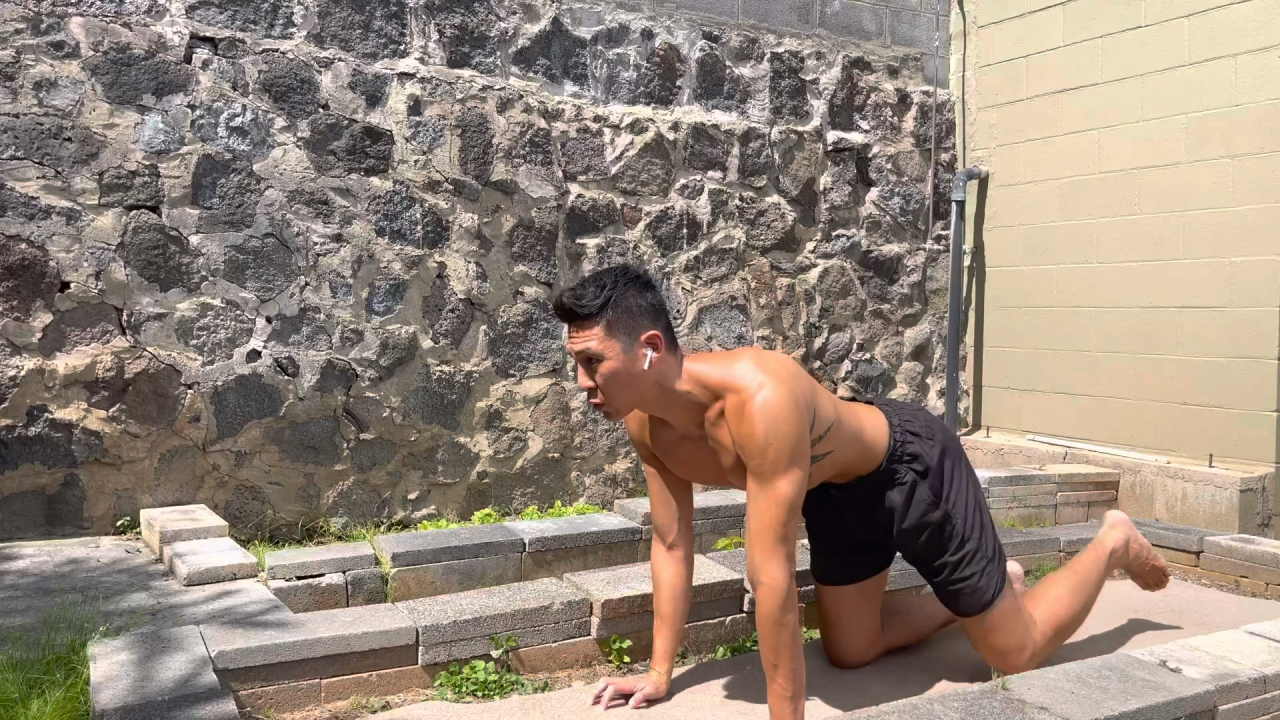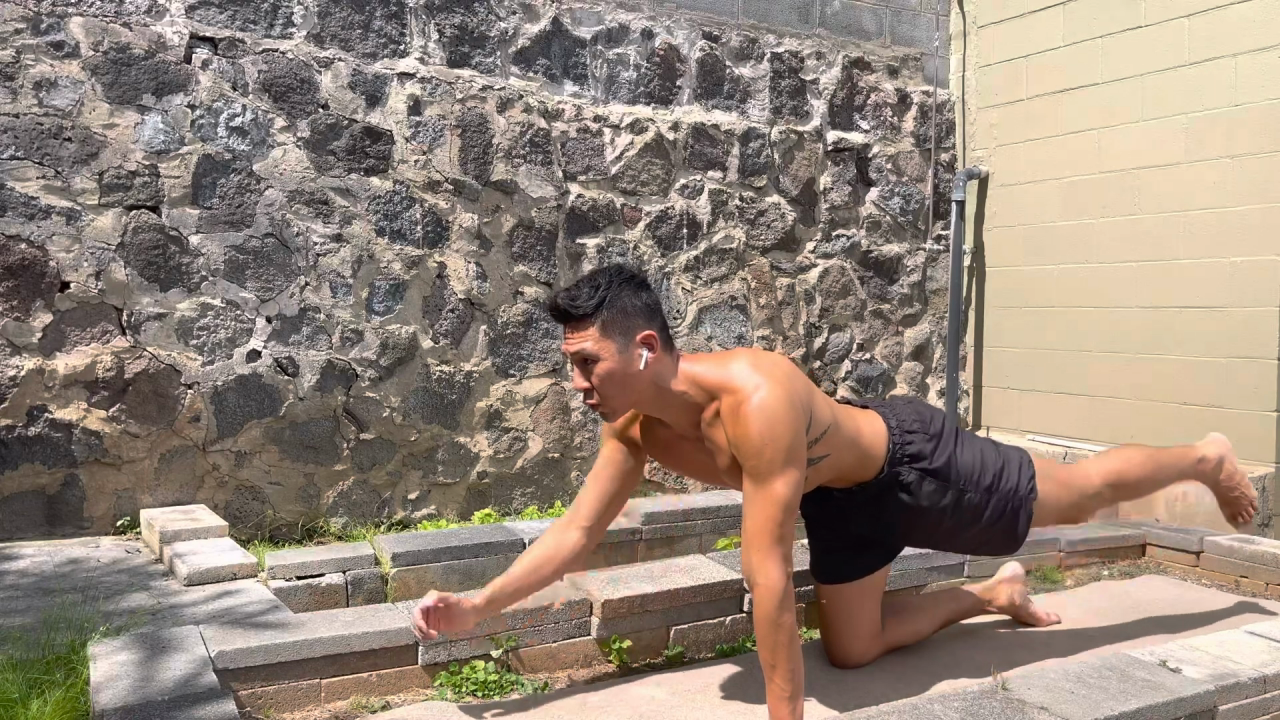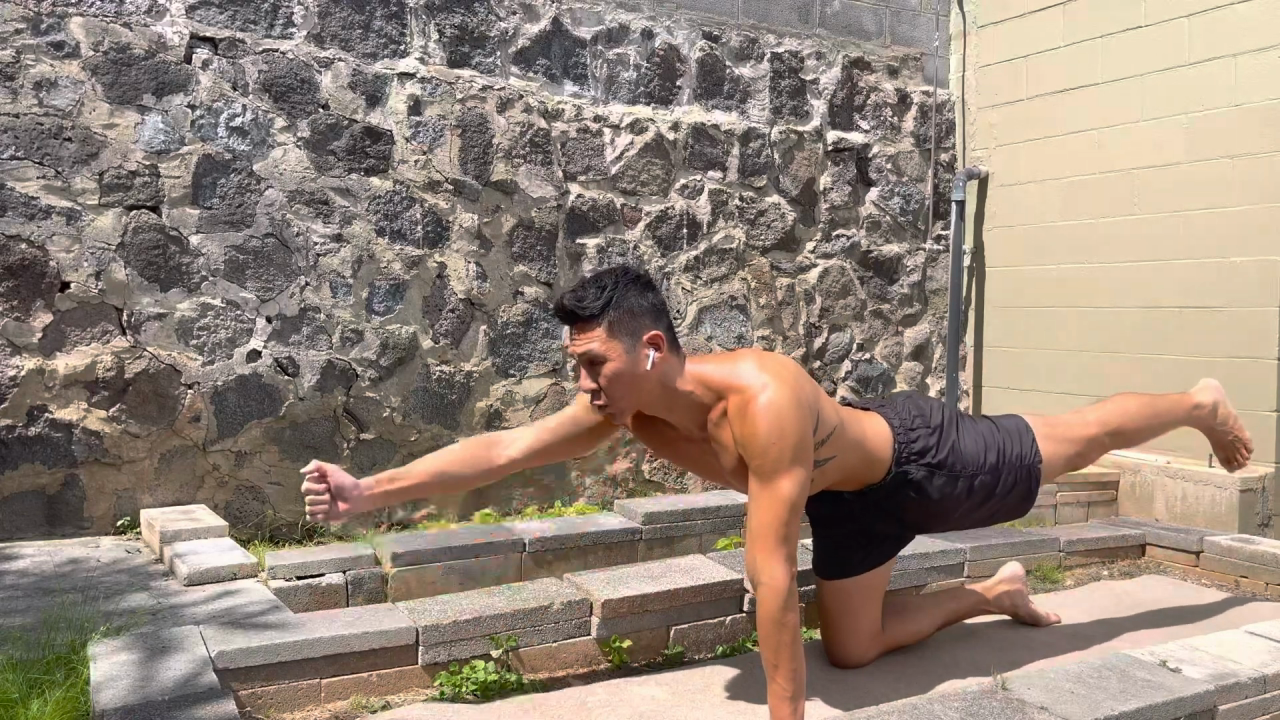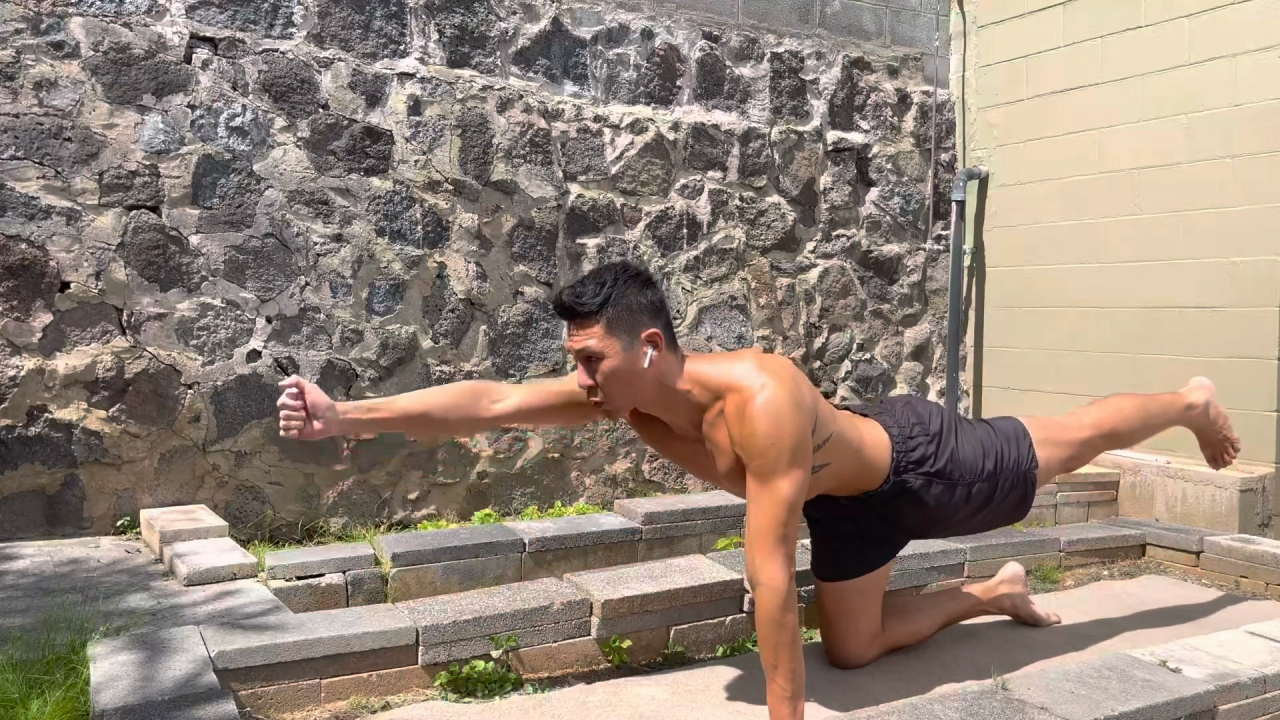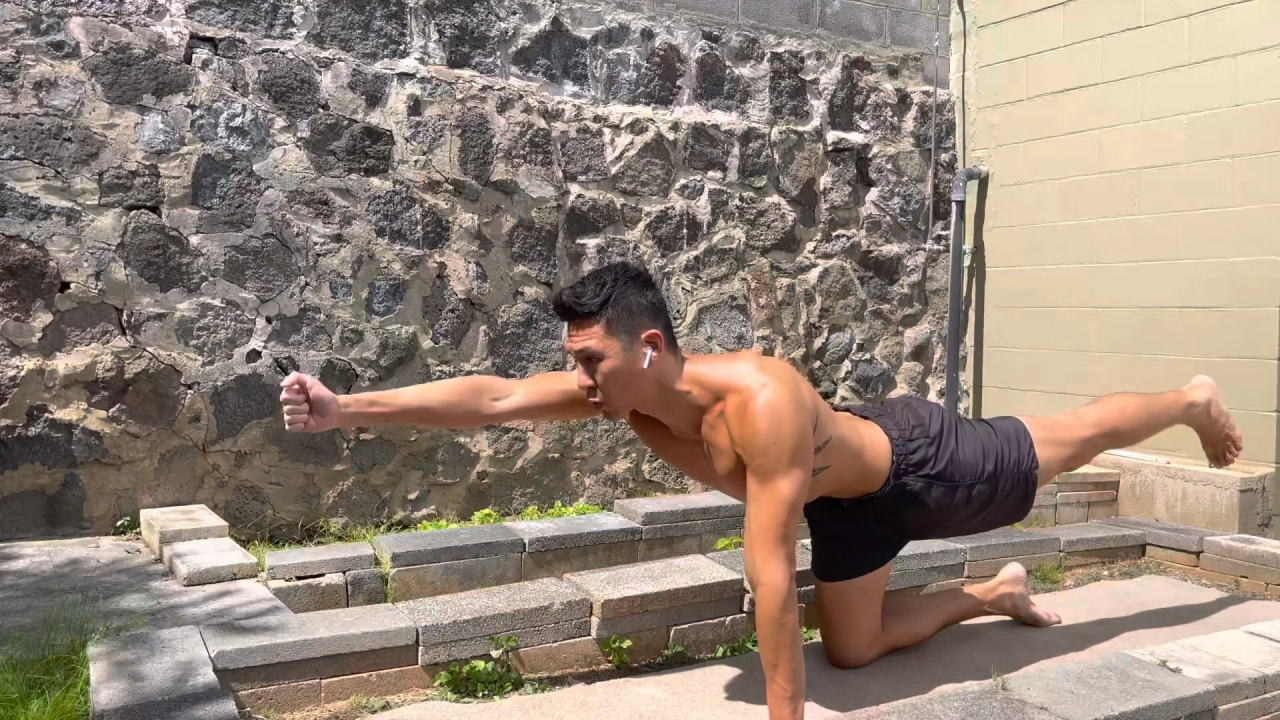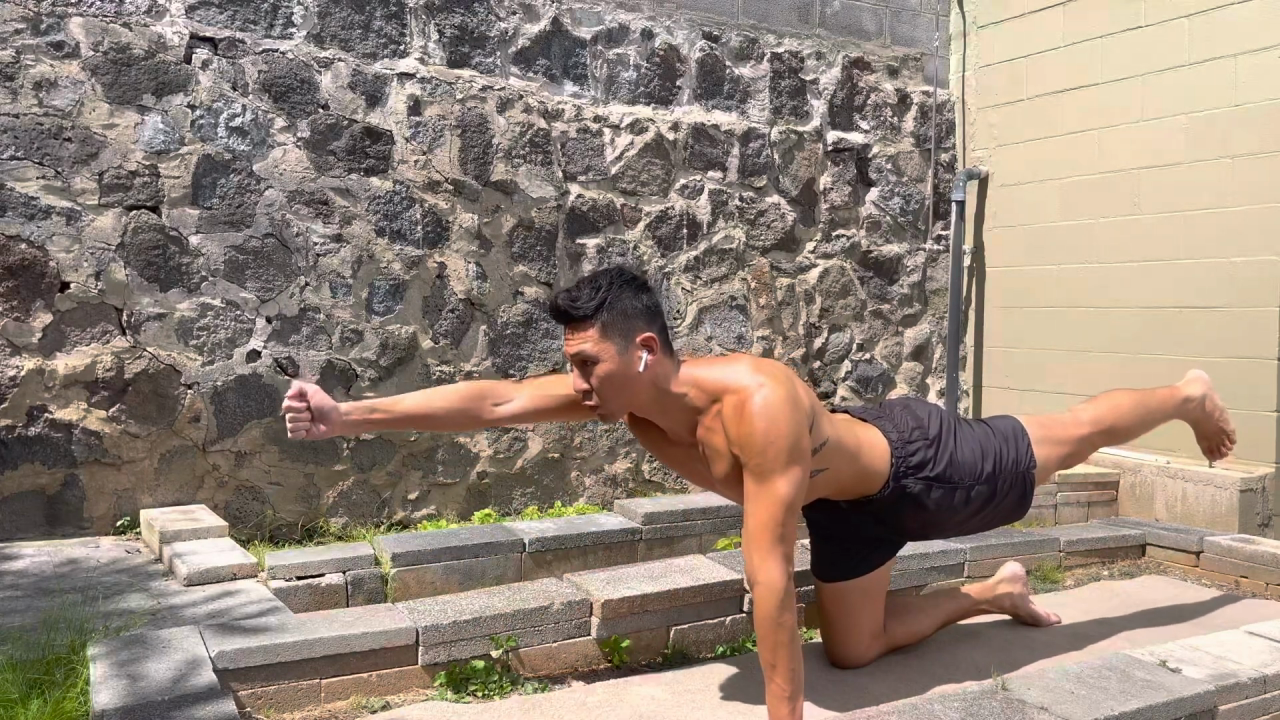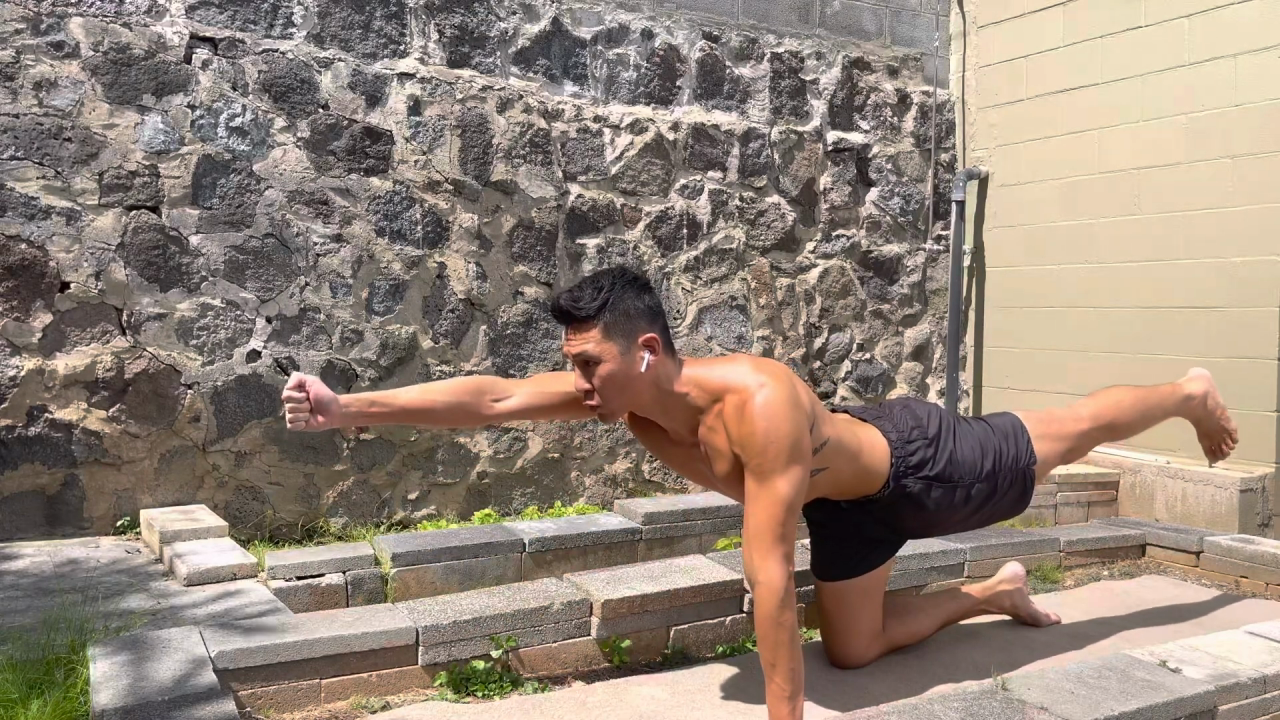
dt=0.5s
person 1, frame 1
left shoulder: (761, 400)
right shoulder: (645, 423)
left elbow: (772, 575)
right elbow: (672, 544)
right wrist: (659, 669)
left hip: (909, 463)
right hip: (839, 487)
left knee: (1016, 655)
right knee: (849, 652)
left ankle: (1112, 541)
right ankle: (980, 592)
person 1, frame 2
left shoulder: (757, 401)
right shoulder: (634, 422)
left elbow: (768, 578)
right elbow: (576, 531)
right wrist: (476, 606)
left hip: (912, 461)
right hip: (841, 489)
left knee: (1076, 494)
right knee: (852, 649)
left ankle: (1205, 459)
right ankle: (993, 594)
person 1, frame 3
left shoulder: (762, 399)
right shoulder: (624, 403)
left elbow: (772, 573)
right elbow: (505, 448)
right wrist: (369, 490)
left hip: (920, 459)
right hip: (849, 489)
left knee: (1071, 441)
left ankle: (1197, 405)
right ankle: (994, 593)
person 1, frame 4
left shoulder: (760, 399)
right shoulder: (618, 391)
left elbow: (769, 571)
right elbow: (488, 400)
right wrist: (345, 415)
left hip: (915, 463)
right hip: (847, 491)
left knee: (1064, 446)
left ankle: (1189, 403)
right ankle: (994, 595)
person 1, frame 5
left shoulder: (759, 400)
right shoulder: (623, 391)
left elbow: (768, 570)
right elbow: (491, 396)
right wrist: (345, 407)
left hip: (913, 464)
right hip: (846, 491)
left knee: (1061, 444)
left ankle: (1190, 399)
right ankle: (996, 593)
person 1, frame 6
left shoulder: (756, 402)
right shoulder: (618, 393)
left elbow: (768, 572)
right elbow: (493, 400)
right wrist: (348, 415)
left hip: (912, 465)
right hip: (846, 491)
left knee: (1065, 441)
left ankle: (1186, 396)
right ankle: (995, 593)
person 1, frame 7
left shoulder: (757, 402)
right shoulder: (618, 392)
left elbow: (767, 572)
right elbow: (491, 396)
right wrist: (345, 406)
left hip: (912, 464)
right hip: (845, 491)
left knee: (1062, 435)
left ankle: (1186, 394)
right ankle: (995, 593)
